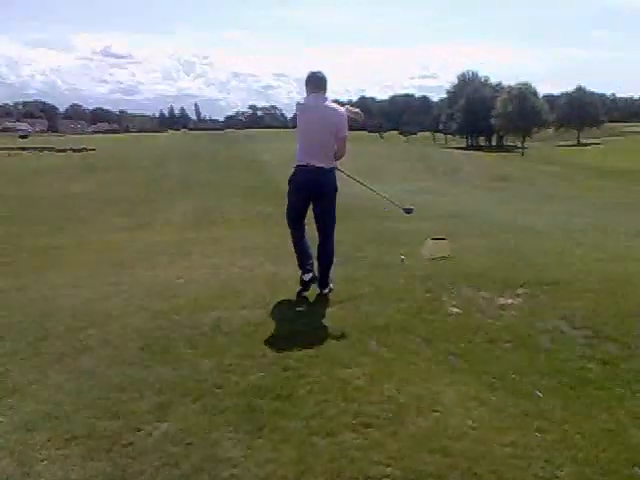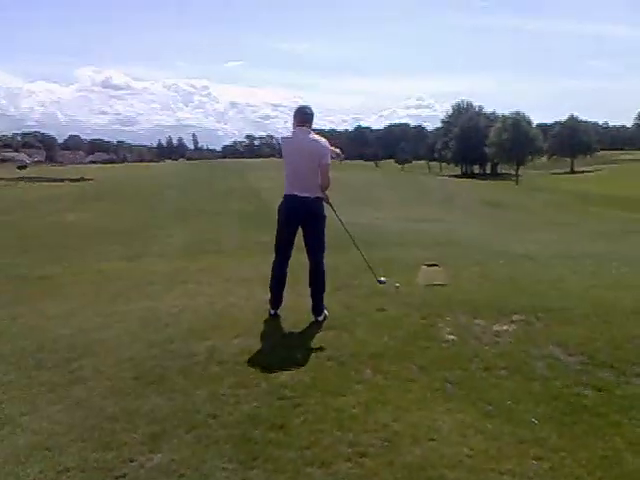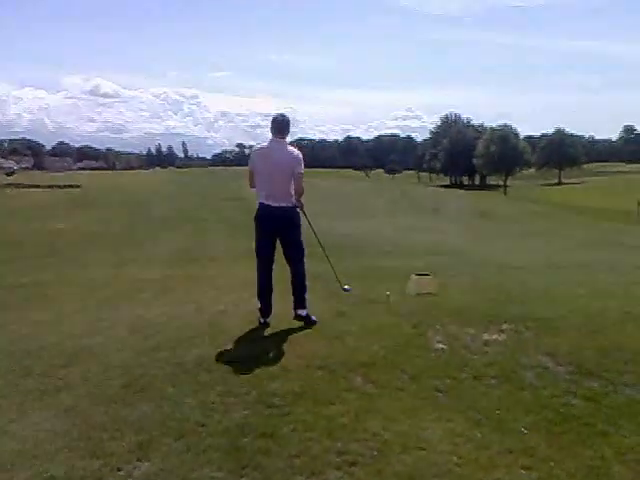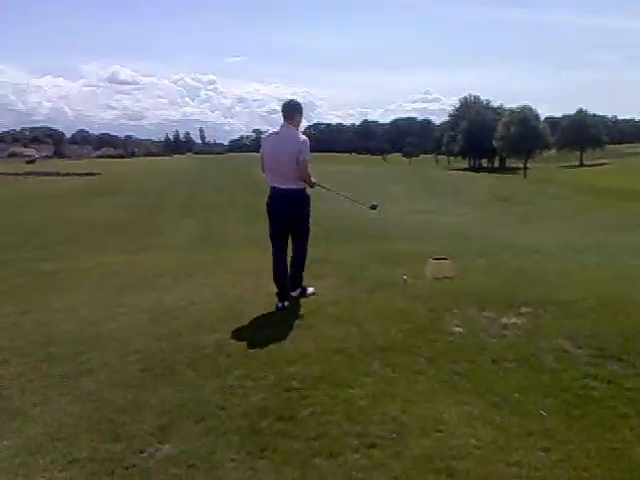
dt=0.3s
person 1, frame 1
left shoulder: (301, 108)
right shoulder: (339, 113)
right elbow: (341, 152)
left hip: (302, 174)
right hip: (326, 176)
left knee: (296, 225)
right knee: (326, 231)
left ankle: (307, 270)
right ankle: (324, 282)
person 1, frame 2
left shoulder: (285, 141)
right shoulder: (321, 144)
right elbow: (325, 180)
right wrist: (323, 192)
left hip: (290, 204)
right hip: (313, 206)
left knee: (281, 256)
right knee: (316, 259)
left ankle: (275, 305)
right ankle: (318, 310)
person 1, frame 3
left shoulder: (256, 153)
right shoulder: (294, 155)
left elbow: (252, 184)
right elbow: (299, 188)
right wrist: (297, 200)
left hip: (264, 213)
right hip: (287, 213)
left knee: (264, 265)
right knee: (296, 262)
left ankle: (264, 313)
right ankle: (300, 308)
person 1, frame 4
left shoulder: (267, 139)
right shoulder: (301, 140)
left elbow: (264, 169)
right elbow: (303, 174)
right wrist: (311, 182)
left hip: (276, 196)
right hip: (297, 197)
left knee: (278, 247)
right knee: (299, 245)
left ankle: (282, 297)
right ankle: (295, 287)
